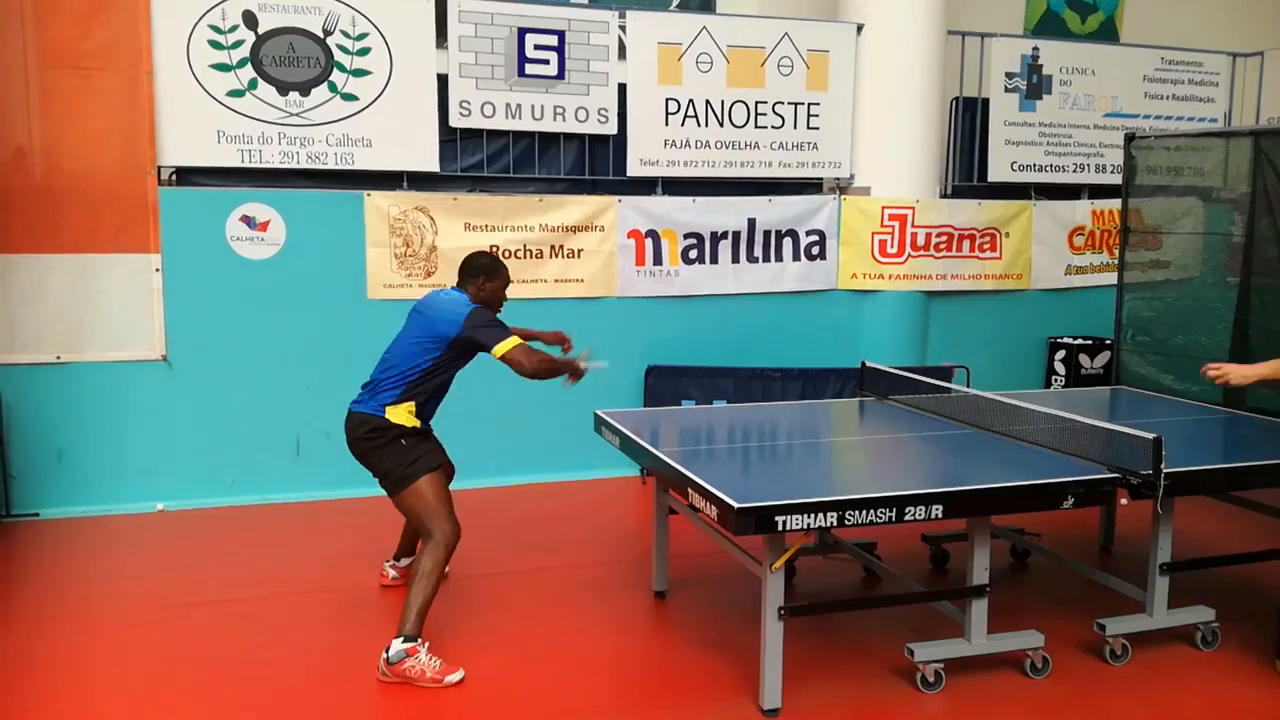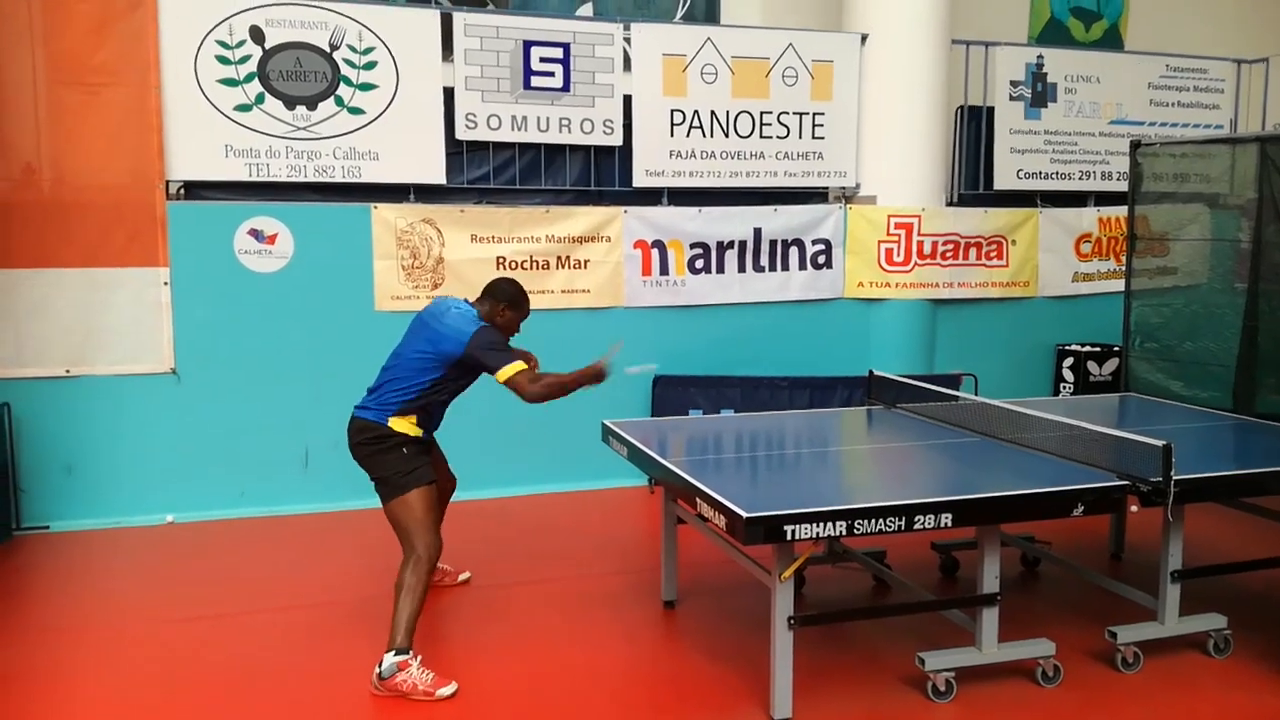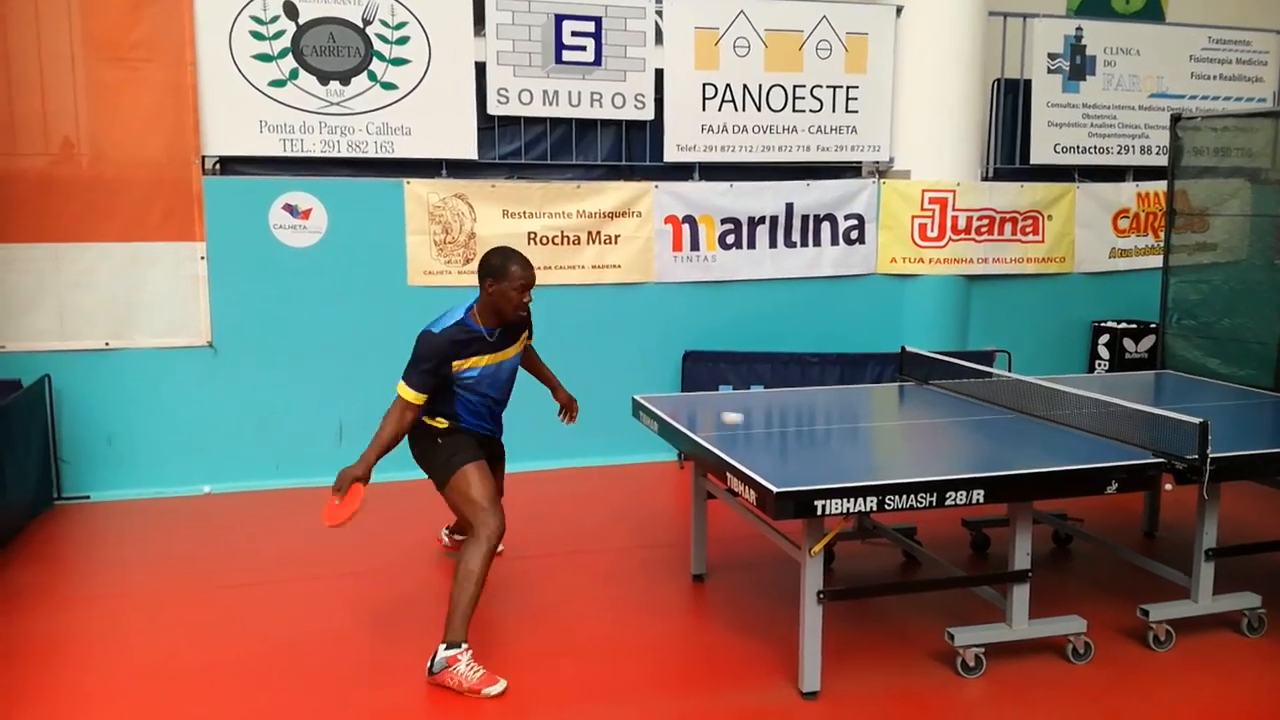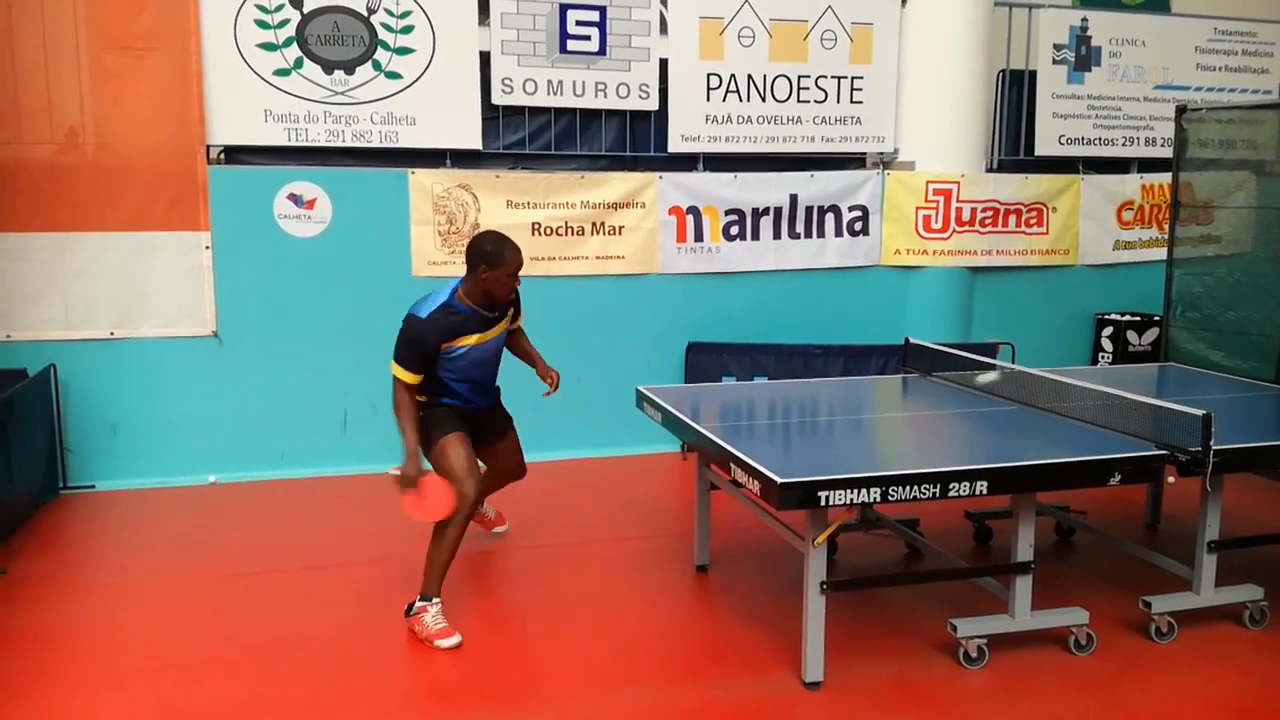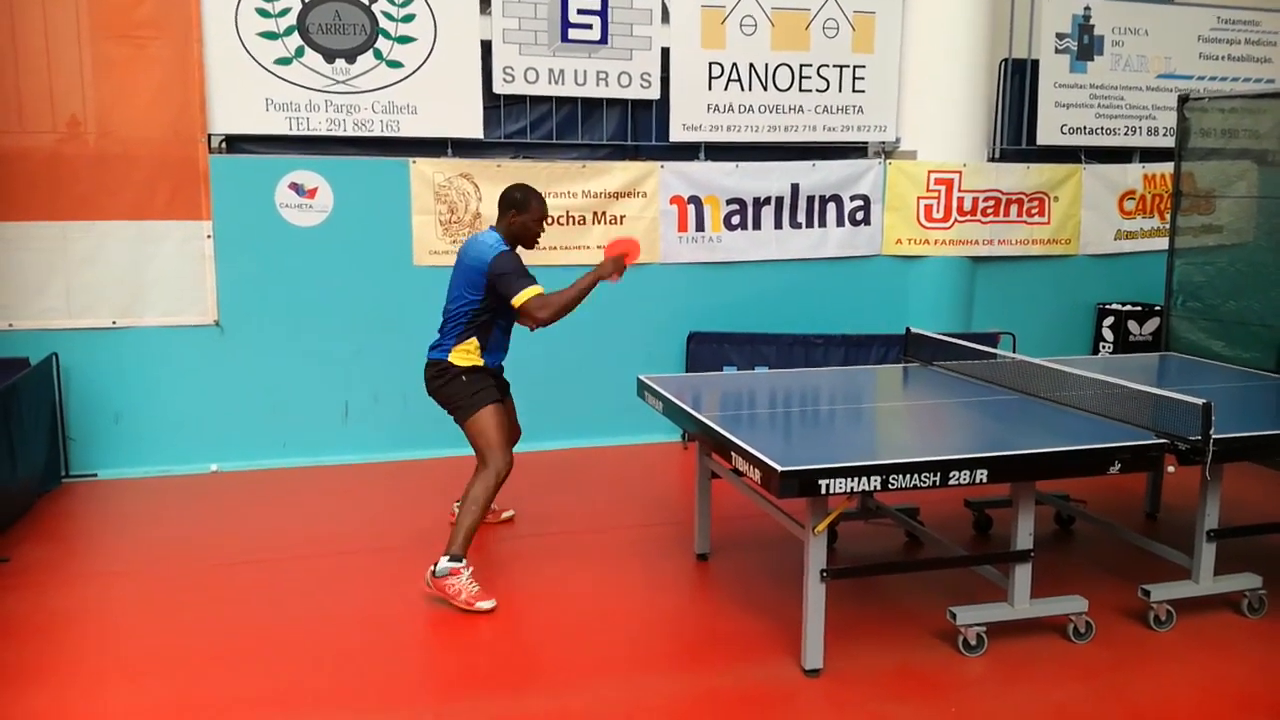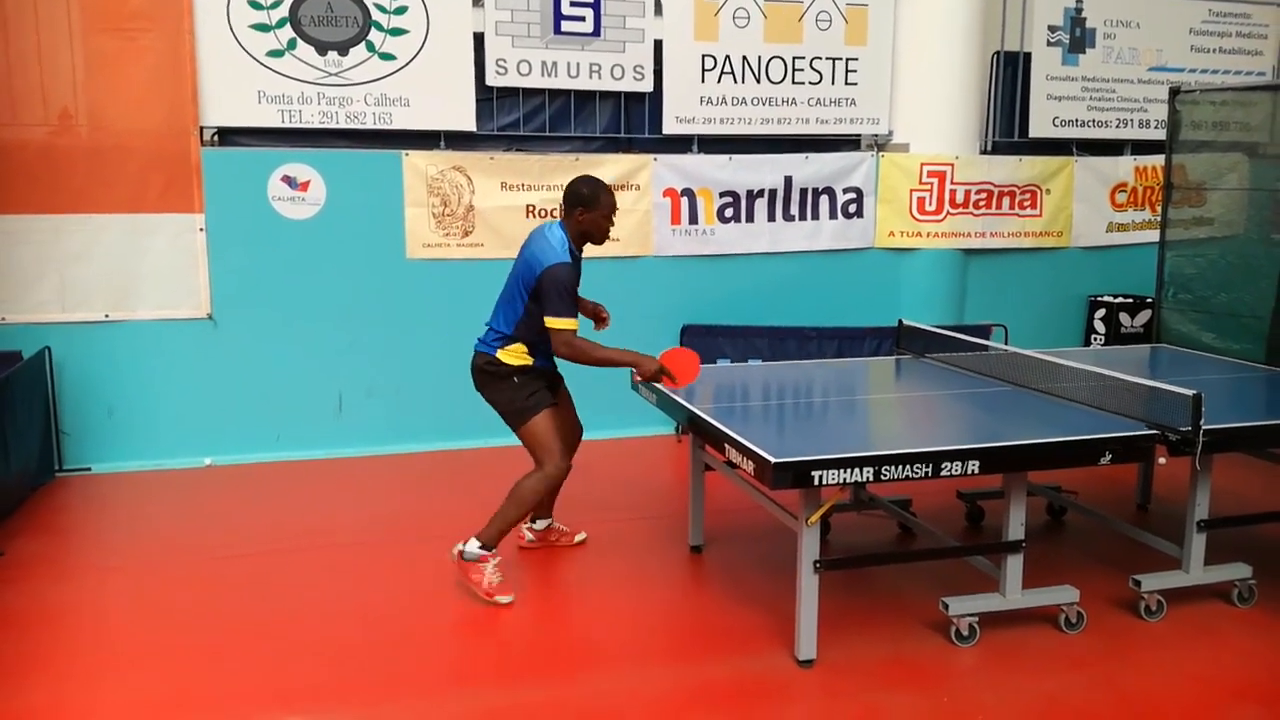
dt=0.7s
person 1, frame 1
left shoulder: (440, 301)
right shoulder: (472, 315)
right elbow: (528, 366)
left wrist: (538, 335)
right wrist: (569, 366)
left hip: (380, 421)
right hip: (383, 428)
left knee: (440, 475)
right knee: (443, 534)
left ankle: (402, 564)
right ankle: (403, 652)
person 1, frame 2
left shoulder: (445, 307)
right shoulder: (480, 334)
right elbow: (533, 390)
left wrist: (514, 357)
right wrist: (585, 377)
left hip: (387, 427)
right hip: (385, 437)
left knee: (443, 485)
right knee: (423, 547)
left ankle: (426, 571)
right ankle: (397, 664)
person 1, frame 3
left shoulder: (516, 315)
right shoulder: (442, 336)
right elbow: (406, 408)
left wrist: (556, 387)
right wrist: (365, 462)
left hip: (484, 431)
right hip: (445, 436)
left knee: (489, 498)
right knee: (490, 527)
left ankle: (457, 534)
right ankle: (450, 656)
person 1, frame 4
left shoulder: (502, 298)
right shoulder: (426, 320)
right elbow: (404, 389)
left wrist: (538, 363)
right wrist: (411, 453)
left hip: (483, 403)
right hip: (435, 407)
left knee: (512, 468)
right knee: (464, 493)
left ankle: (476, 505)
right ankle: (425, 605)
person 1, frame 5
left shoulder: (479, 244)
right shoulder: (501, 258)
right elbow: (541, 312)
left wrist: (520, 307)
right wrist: (598, 273)
left hip: (474, 366)
right hip: (458, 370)
left knee: (508, 434)
right knee: (499, 462)
left ankle: (469, 505)
right ankle: (449, 568)
person 1, frame 6
left shoulder: (551, 233)
right shoulder: (560, 266)
right elbow: (566, 345)
left wrist: (582, 305)
right wrist: (635, 360)
left hip: (526, 359)
right hip: (506, 367)
left knee: (569, 436)
right knee: (554, 464)
left ankle: (540, 524)
right ankle: (478, 550)
